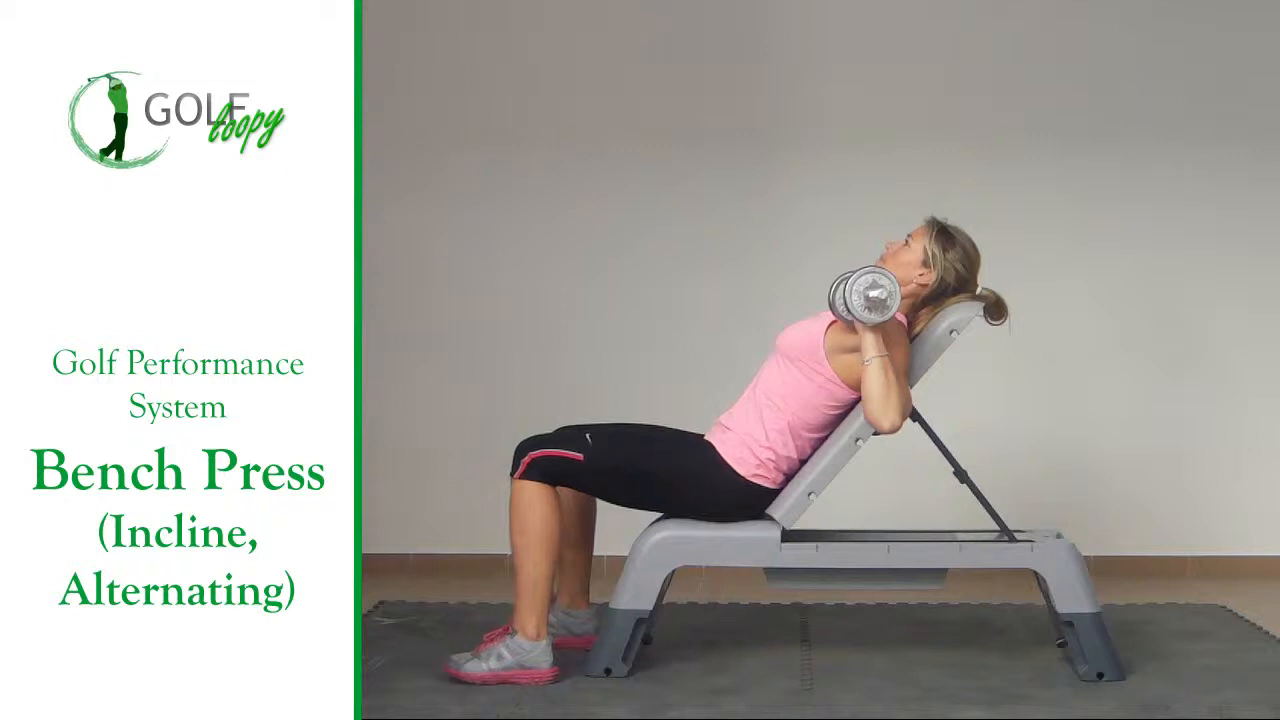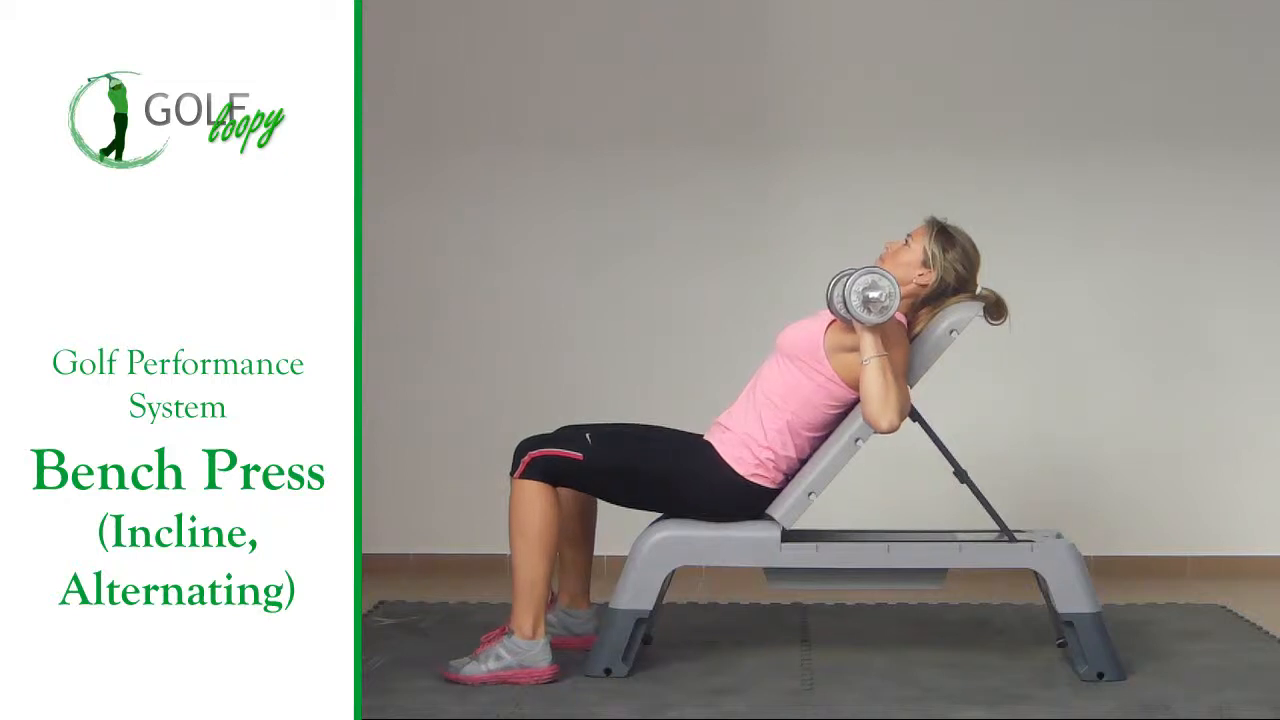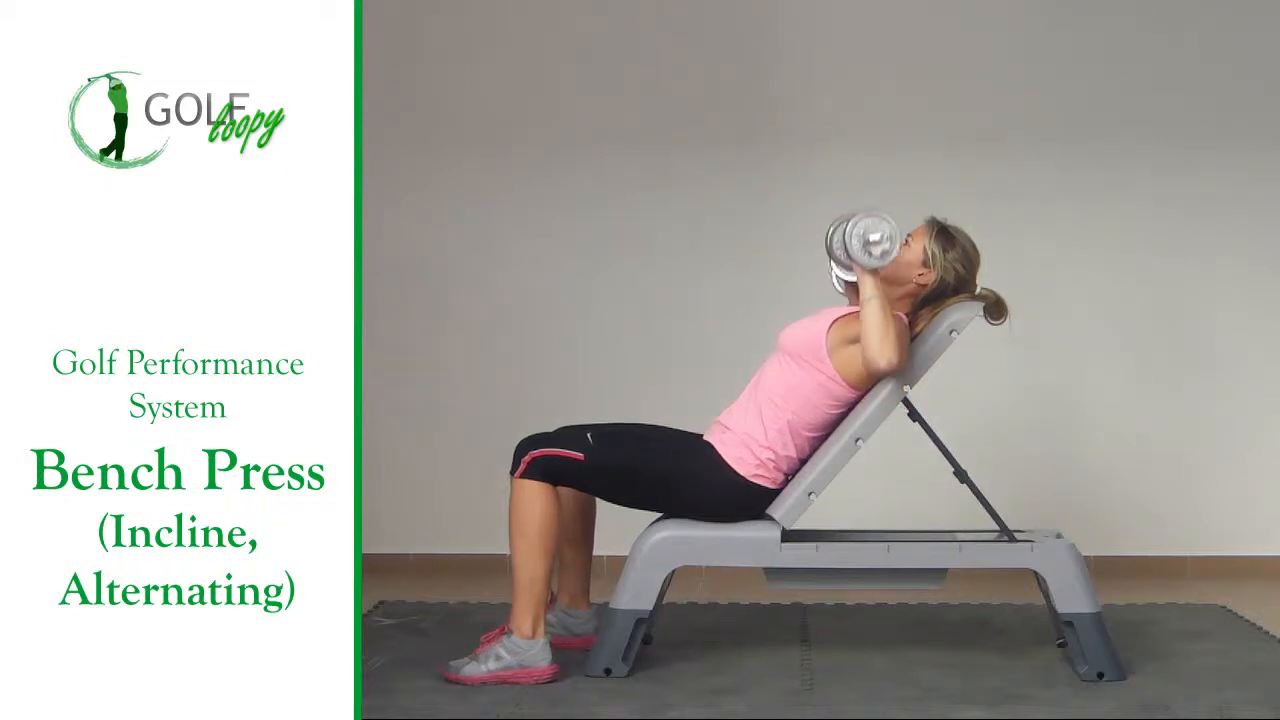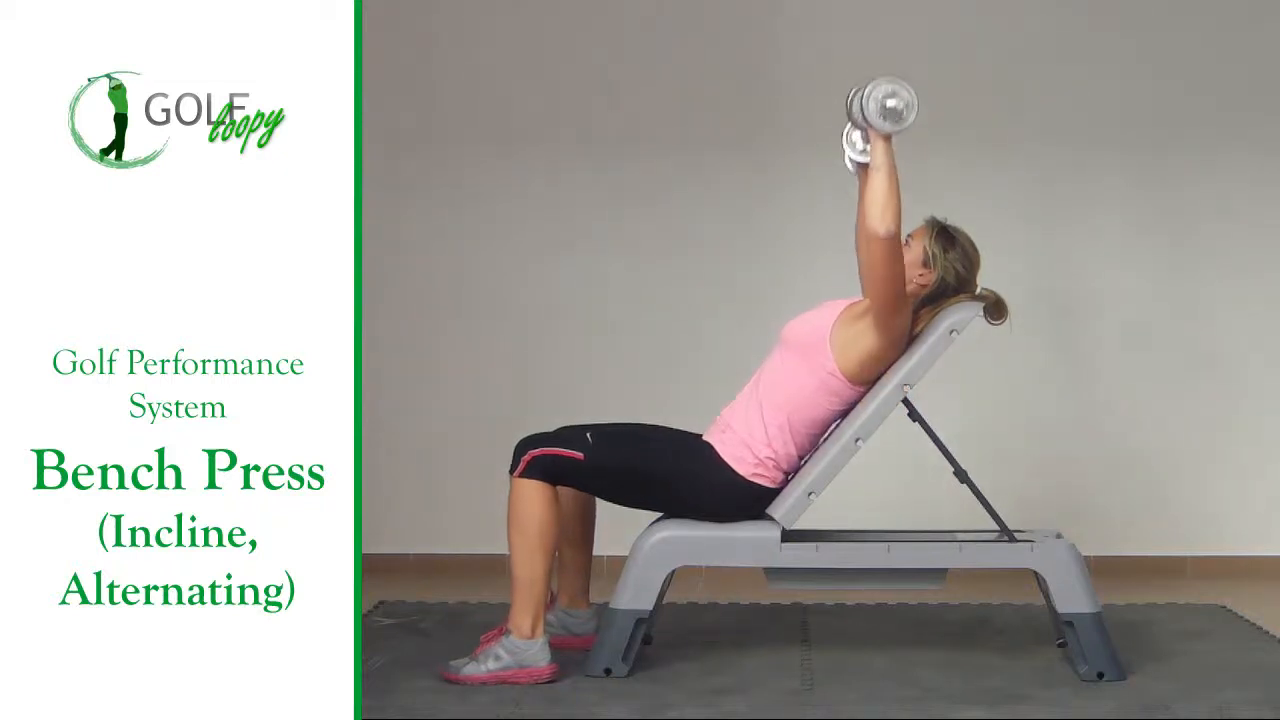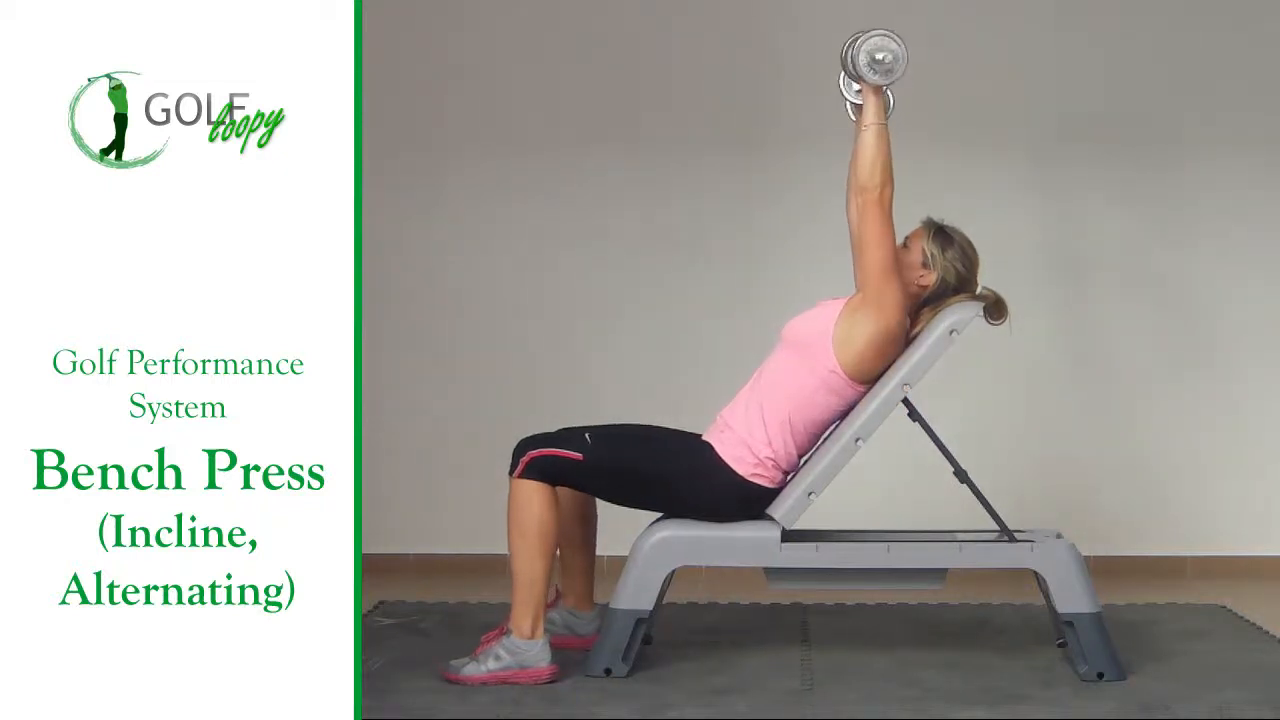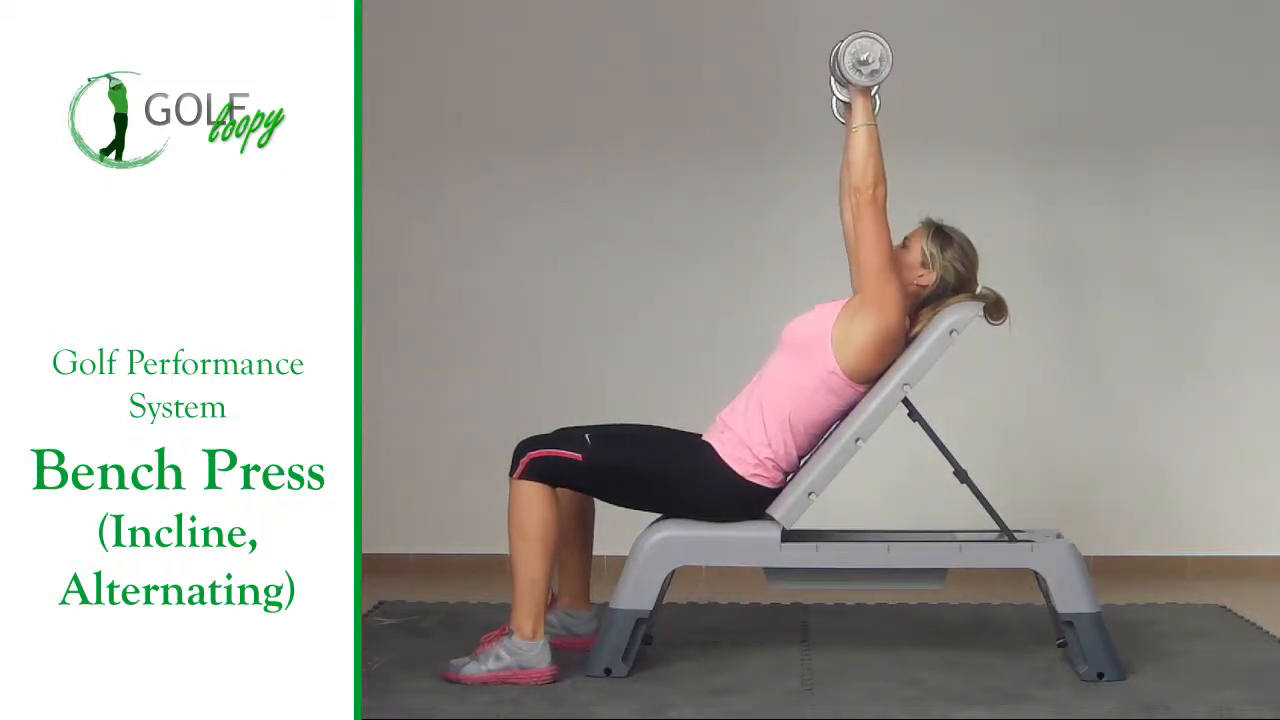
dt=0.4s
person 1, frame 1
left shoulder: (889, 335)
right shoulder: (879, 324)
left elbow: (886, 418)
left wrist: (870, 334)
right wrist: (865, 321)
left hip: (730, 477)
right hip: (730, 461)
left knee: (536, 459)
right knee: (564, 451)
left ankle: (528, 644)
right ankle: (571, 612)
person 1, frame 2
left shoulder: (888, 334)
right shoulder: (877, 323)
left elbow: (885, 416)
left wrist: (868, 331)
right wrist: (864, 321)
left hip: (730, 476)
right hip: (730, 459)
left knee: (537, 458)
right knee: (564, 451)
left ankle: (525, 644)
right ankle: (572, 612)
person 1, frame 3
left shoulder: (893, 332)
right shoulder: (875, 323)
left elbow: (883, 359)
left wrist: (871, 271)
right wrist: (859, 283)
left hip: (730, 476)
right hip: (729, 460)
left knee: (537, 458)
right knee: (561, 452)
left ankle: (526, 644)
right ankle: (571, 611)
person 1, frame 4
left shoulder: (888, 325)
right shoulder: (876, 317)
left elbow: (879, 234)
right elbow: (878, 235)
left wrist: (881, 146)
right wrist: (870, 170)
left hip: (729, 478)
right hip: (729, 464)
left knee: (536, 457)
right knee: (561, 450)
left ankle: (525, 644)
right ankle: (572, 613)
person 1, frame 5
left shoulder: (885, 316)
right shoulder: (873, 315)
left elbow: (872, 197)
right elbow: (863, 204)
left wrist: (875, 100)
right wrist: (865, 114)
left hip: (729, 478)
right hip: (729, 462)
left knee: (534, 458)
right knee: (560, 452)
left ankle: (525, 644)
right ankle: (576, 613)
person 1, frame 6
left shoulder: (884, 316)
right shoulder: (871, 315)
left elbow: (867, 196)
right elbow: (852, 208)
left wrist: (863, 100)
right wrist: (853, 112)
left hip: (730, 477)
right hip: (729, 461)
left knee: (535, 459)
right knee: (561, 450)
left ankle: (526, 645)
right ankle: (573, 613)
